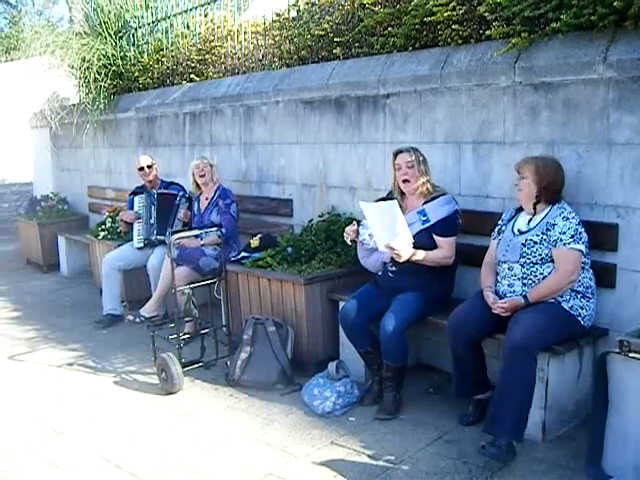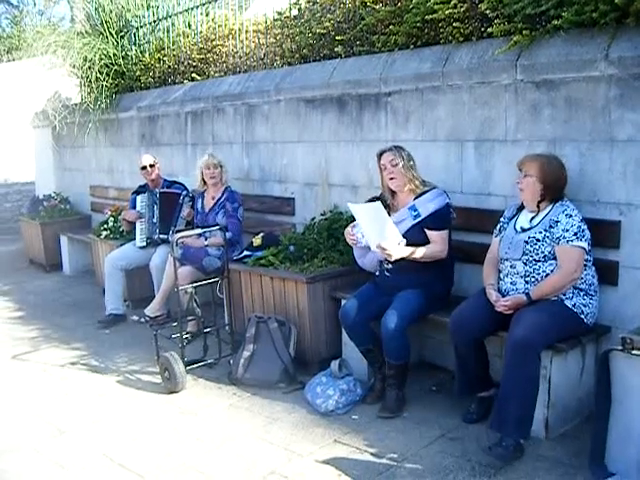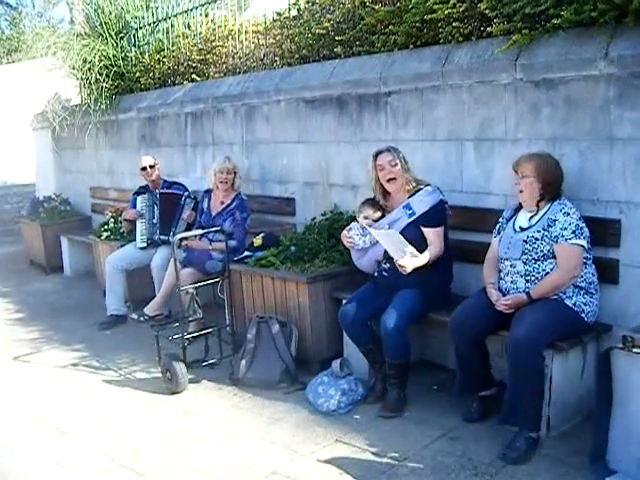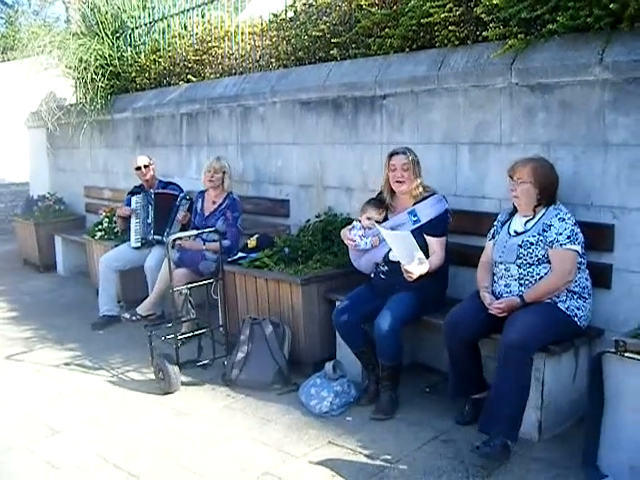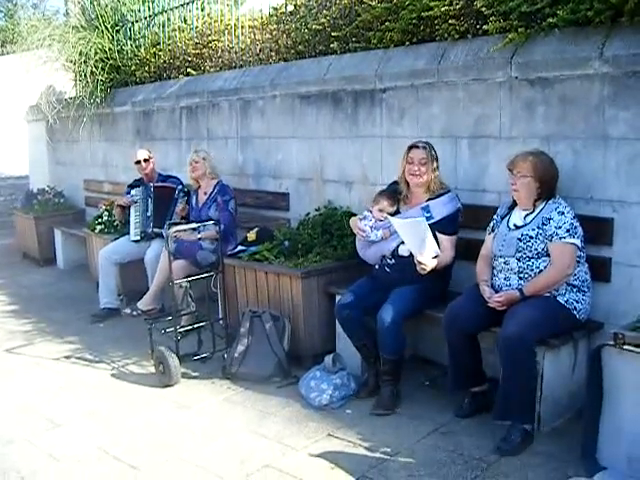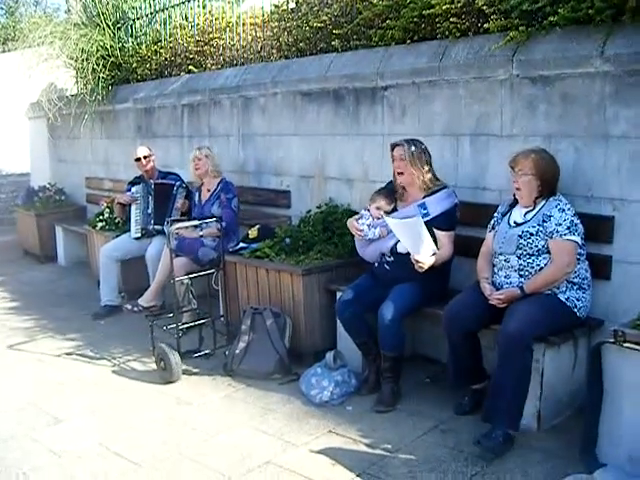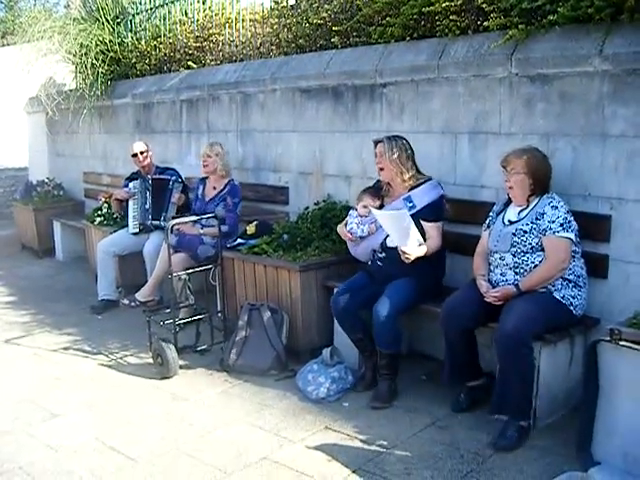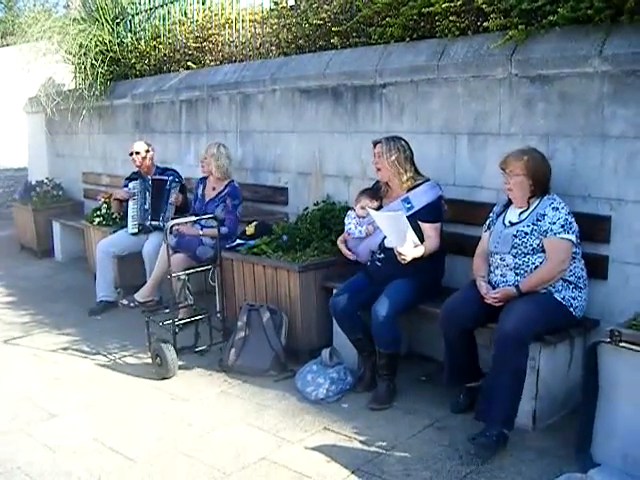
dt=0.5s
person 1, frame 1
left shoulder: (563, 219)
right shoulder: (510, 217)
left elbow: (567, 274)
right elbow: (490, 260)
left wrist: (523, 300)
right wrist: (489, 291)
left hip: (556, 304)
right hip: (504, 299)
left knee: (518, 342)
right knee: (459, 324)
left ankle: (505, 435)
right ankle: (481, 392)
person 1, frame 2
left shoulder: (566, 217)
right shoulder: (512, 214)
left elbow: (570, 272)
right elbow: (492, 257)
left wrist: (526, 298)
right wrist: (491, 289)
left hip: (559, 301)
right hip: (507, 296)
left knee: (521, 340)
right knee: (461, 322)
left ankle: (512, 434)
right ankle: (484, 390)
person 1, frame 3
left shoulder: (564, 215)
right shoulder: (510, 214)
left elbow: (569, 271)
right elbow: (492, 257)
left wrist: (526, 297)
right wrist: (492, 288)
left hip: (560, 300)
right hip: (508, 295)
left knee: (523, 339)
right knee: (462, 321)
left ankle: (527, 430)
right ankle: (486, 389)
person 1, frame 4
left shoulder: (559, 221)
right shoulder: (505, 219)
left elbow: (563, 276)
right elbow: (486, 262)
left wrist: (519, 300)
right wrist: (485, 293)
left hip: (553, 304)
right hip: (501, 300)
left knee: (515, 342)
right knee: (456, 324)
left ankle: (501, 435)
right ankle: (477, 393)
person 1, frame 5
left shoulder: (558, 214)
right shoulder: (505, 212)
left elbow: (563, 269)
right elbow: (485, 255)
left wrist: (519, 294)
right wrist: (485, 286)
left hip: (553, 298)
right hip: (501, 293)
left knee: (514, 335)
right knee: (455, 317)
left ankle: (522, 424)
right ankle: (477, 387)
person 1, frame 6
left shoulder: (559, 211)
right shoulder: (506, 209)
left elbow: (563, 266)
right elbow: (486, 252)
left wrist: (519, 291)
right wrist: (485, 282)
left hip: (552, 295)
right hip: (501, 290)
left knee: (514, 332)
right knee: (455, 314)
left ankle: (504, 426)
right ankle: (477, 384)
person 1, frame 7
left shoulder: (552, 208)
right shoulder: (500, 209)
left elbow: (558, 263)
right elbow: (481, 252)
left wrist: (516, 289)
right wrist: (482, 281)
left hip: (549, 292)
right hip: (499, 288)
left knee: (511, 330)
right knee: (452, 311)
left ankle: (518, 418)
right ankle: (474, 381)
person 1, frame 8
left shoulder: (553, 210)
right shoulder: (501, 209)
left elbow: (558, 264)
right elbow: (482, 252)
left wrist: (515, 290)
right wrist: (482, 281)
left hip: (549, 294)
right hip: (498, 289)
left knee: (510, 332)
right knee: (452, 312)
left ankle: (498, 424)
right ankle: (472, 382)
person 2, frame 1
left shoulder: (440, 205)
right shoulder: (390, 201)
left elbow: (448, 256)
right elbow: (373, 236)
left wrist: (412, 254)
right wrist: (356, 232)
left hip: (424, 287)
right hip: (386, 281)
left knee: (390, 326)
right knee: (348, 315)
left ankle: (393, 390)
right ankle: (378, 377)
person 2, frame 2
left shoulder: (431, 200)
right shoulder: (384, 201)
left elbow: (441, 250)
left wrist: (404, 252)
right wrist: (354, 233)
left hip: (424, 284)
right hip: (386, 280)
left knee: (391, 323)
right knee: (349, 314)
left ankle: (395, 388)
right ankle: (380, 374)
person 2, frame 3
left shoulder: (426, 198)
right shoulder: (381, 202)
left elbow: (437, 247)
left wrist: (416, 261)
right wrist: (349, 235)
left hip: (423, 282)
right hip: (385, 280)
left knee: (391, 322)
right knee: (348, 315)
left ankle: (397, 388)
right ankle: (381, 373)
person 2, frame 4
left shoulder: (431, 205)
right shoulder: (383, 201)
left elbow: (438, 254)
left wrist: (421, 268)
right wrist: (348, 233)
left hip: (419, 286)
right hip: (381, 282)
left knee: (385, 325)
right knee: (342, 317)
left ankle: (389, 390)
right ankle: (374, 375)
person 2, frame 5
left shoulder: (443, 203)
right shoulder: (395, 191)
left elbow: (448, 251)
left wrist: (433, 263)
right wrist: (356, 221)
left hip: (421, 280)
right hip: (384, 274)
left knee: (387, 317)
right knee: (345, 308)
left ankle: (390, 385)
right ankle: (373, 368)
person 2, frame 6
left shoulder: (439, 199)
right shoulder: (391, 190)
left elbow: (446, 248)
left wrist: (431, 260)
right wrist: (354, 222)
left hip: (421, 278)
right hip: (384, 271)
left knee: (388, 314)
right knee: (345, 305)
left ankle: (391, 382)
right ankle: (374, 365)
person 2, frame 7
left shoulder: (426, 192)
right shoulder: (380, 189)
left elbow: (435, 240)
left wrist: (418, 251)
right wrist: (343, 226)
left hip: (416, 273)
right hip: (379, 269)
left knee: (383, 311)
right knee: (340, 302)
left ankle: (387, 379)
right ankle: (370, 362)
person 2, frame 8
left shoulder: (424, 192)
right shoulder: (379, 190)
left elbow: (433, 241)
left wrist: (415, 251)
right wrist: (344, 239)
left hip: (415, 273)
right hip: (378, 269)
left knee: (381, 311)
right knee: (339, 303)
left ankle: (386, 380)
right ankle: (369, 363)
person 3, frame 1
left shoulder: (174, 189)
right shoulder: (135, 195)
left elbow: (189, 214)
right elbow: (125, 229)
left wrist: (187, 216)
right wrist: (123, 217)
left knee: (154, 264)
right knee: (109, 261)
right ankle: (113, 312)
person 3, frame 2
left shoulder: (176, 188)
right shoulder: (138, 194)
right elbow: (128, 228)
right wrist: (125, 215)
left knee: (157, 263)
right knee: (112, 260)
right ankle: (115, 311)
person 3, frame 3
left shoulder: (177, 189)
right shoulder: (139, 194)
left elbow: (193, 212)
right elbow: (128, 227)
left wrist: (191, 216)
right wrist: (126, 216)
left knee: (157, 264)
right knee: (112, 261)
right ankle: (117, 312)
person 3, frame 4
left shoulder: (171, 189)
right shoulder: (134, 194)
left elbow: (188, 211)
right elbow: (122, 226)
left wrist: (186, 218)
right wrist: (120, 213)
left knee: (151, 264)
right knee: (106, 262)
right ankle: (109, 312)
person 3, frame 5
left shoulder: (172, 182)
right shoulder: (134, 187)
right elbow: (120, 217)
right wrist: (119, 204)
left hip: (164, 236)
left knee: (151, 257)
right knee: (106, 255)
right ankle: (110, 305)
person 3, frame 6
left shoulder: (172, 179)
right shoulder: (134, 184)
left elbow: (189, 203)
right elbow: (120, 214)
left wrist: (184, 206)
right wrist: (119, 200)
left knee: (153, 254)
right knee: (107, 252)
right ankle: (110, 302)
person 3, frame 7
left shoulder: (169, 174)
right shoulder: (131, 180)
left elbow: (186, 201)
right elbow: (118, 210)
left wrist: (181, 201)
right wrist: (116, 196)
left hip: (163, 228)
left knee: (150, 250)
right knee: (104, 247)
right ankle: (108, 297)
person 3, frame 8
left shoulder: (170, 175)
right shoulder: (132, 180)
left elbow: (185, 203)
right elbow: (118, 209)
left wrist: (179, 200)
right wrist: (116, 196)
left hip: (162, 228)
left knee: (149, 250)
right knee: (103, 247)
right ankle: (107, 298)
person 4, frame 1
left shoulder: (224, 195)
right shoulder: (197, 200)
left elbow: (228, 232)
left wrist: (199, 242)
right wrist: (188, 240)
left hip: (221, 252)
right hip: (201, 252)
left knee: (172, 255)
right knee: (180, 274)
left ankle: (154, 306)
right ankle: (190, 324)
person 4, frame 2
left shoulder: (231, 197)
right shoulder: (200, 197)
left elbow: (234, 235)
right elbow: (197, 228)
left wrist: (203, 242)
right wrist: (191, 240)
left hip: (224, 253)
right hip: (204, 250)
left knee: (176, 255)
right knee: (183, 273)
left ankle: (158, 306)
right ankle: (193, 323)
person 4, frame 3
left shoulder: (240, 203)
right shoulder: (206, 195)
left elbow: (238, 244)
right elbow: (199, 227)
left wrist: (207, 245)
right wrist: (192, 240)
left hip: (225, 256)
right hip: (204, 250)
left knee: (179, 258)
right knee: (185, 274)
left ankle: (157, 306)
right ankle: (194, 324)
person 4, frame 4
left shoulder: (231, 203)
right shoulder: (200, 197)
left elbow: (232, 243)
right elbow: (194, 228)
left wrist: (201, 246)
right wrist: (185, 240)
left hip: (218, 257)
right hip: (197, 252)
left knee: (172, 257)
right knee: (179, 274)
left ankle: (150, 305)
person 4, frame 5
left shoulder: (222, 190)
right shoulder: (195, 194)
left elbow: (226, 228)
right elbow: (193, 225)
left wrist: (196, 236)
right wrist: (184, 233)
left hip: (219, 248)
right hip: (198, 246)
left knee: (170, 249)
right knee: (177, 266)
left ankle: (151, 300)
person 4, frame 6
left shoulder: (226, 187)
right shoulder: (197, 191)
left elbow: (228, 225)
right elbow: (195, 222)
left wrist: (198, 233)
right wrist: (186, 231)
left hip: (220, 245)
right hip: (200, 242)
left knee: (171, 246)
right knee: (179, 264)
left ankle: (152, 296)
person 4, frame 7
left shoulder: (232, 188)
right shoulder: (201, 184)
left elbow: (231, 228)
right elbow: (194, 214)
left wrist: (198, 231)
right wrist: (186, 226)
left hip: (217, 242)
right hip: (196, 238)
left knee: (171, 242)
right knee: (177, 258)
left ankle: (149, 291)
person 4, frame 8
left shoulder: (232, 190)
right shoulder: (201, 183)
left elbow: (230, 230)
left wrist: (198, 231)
right wrist: (186, 226)
left hip: (216, 243)
right hip: (196, 238)
left knee: (170, 242)
right knee: (176, 259)
left ankle: (148, 292)
